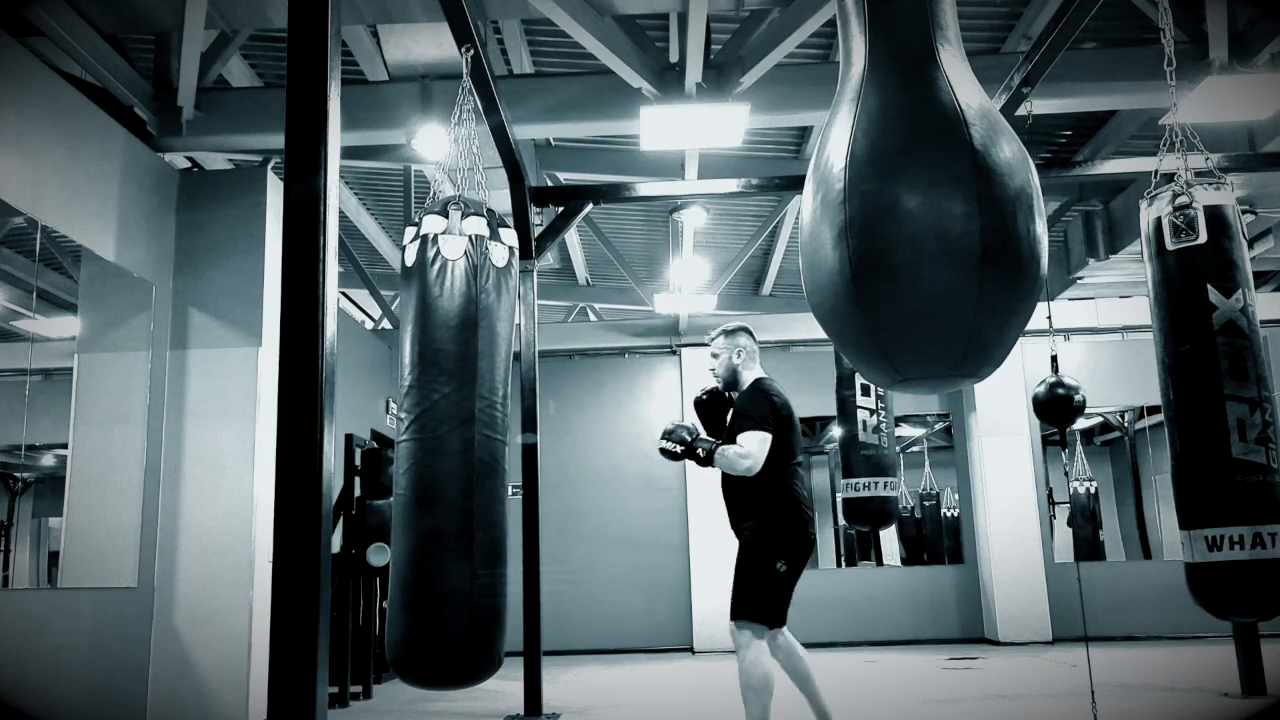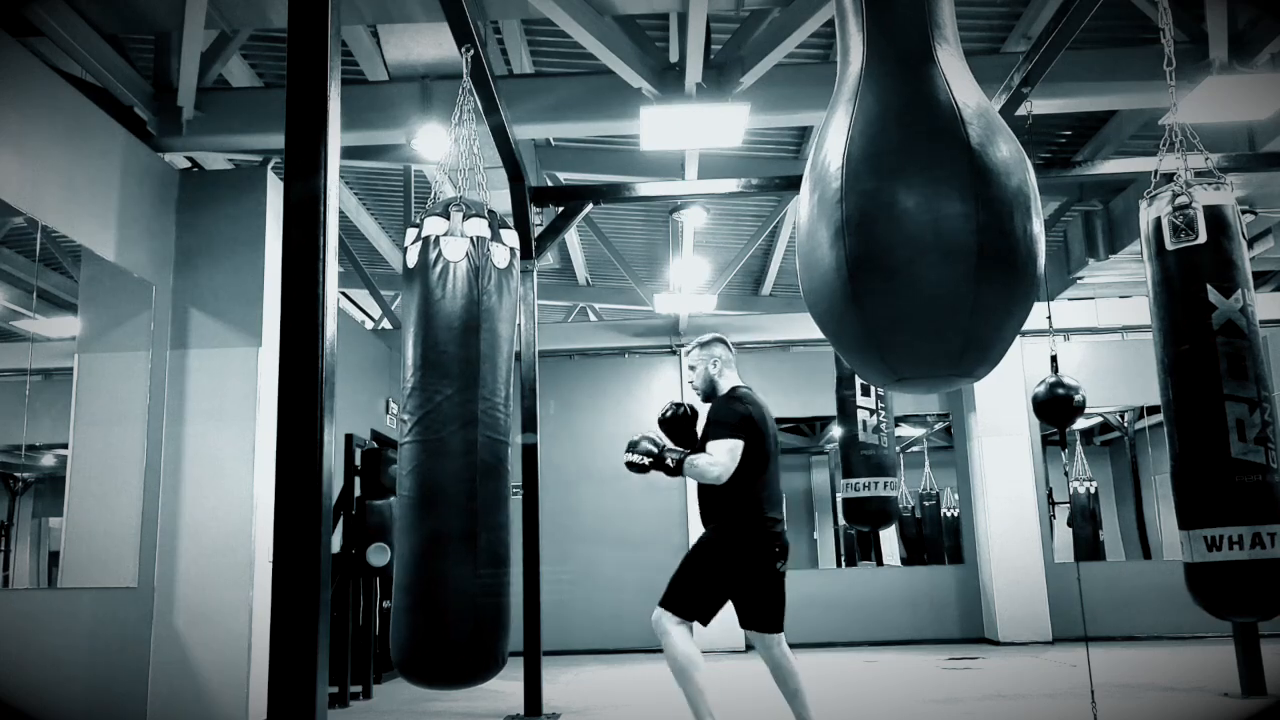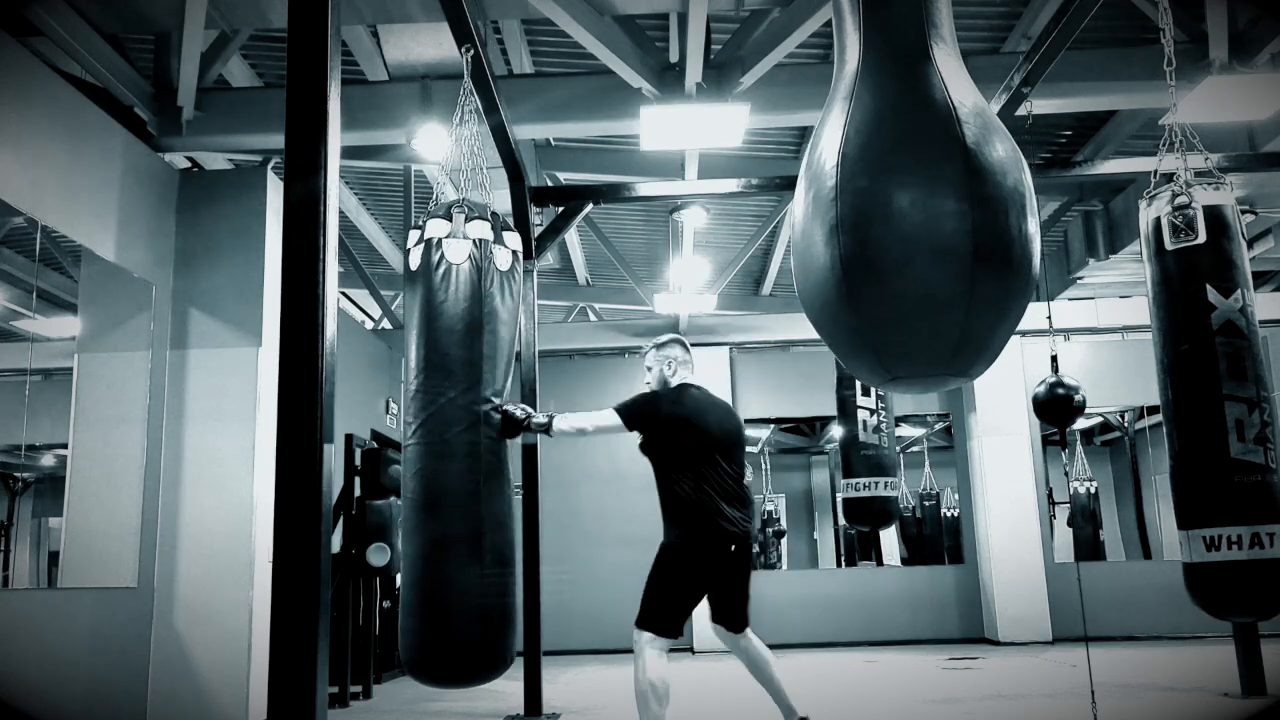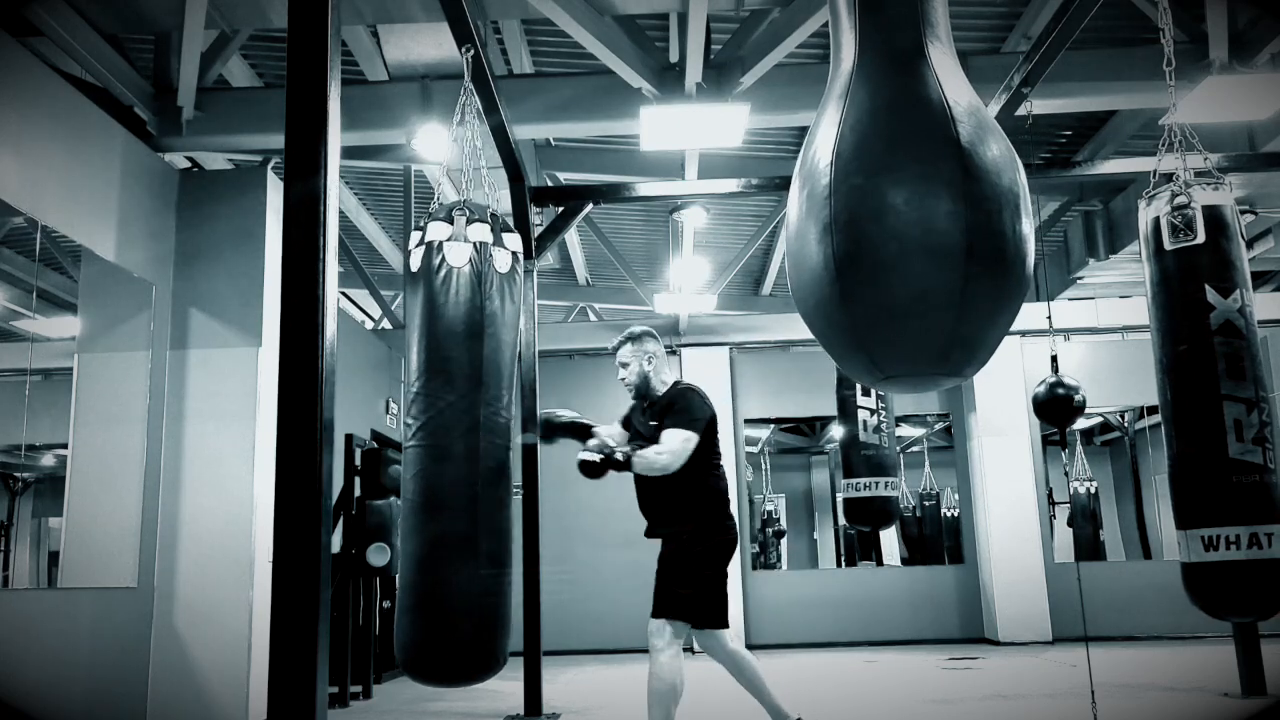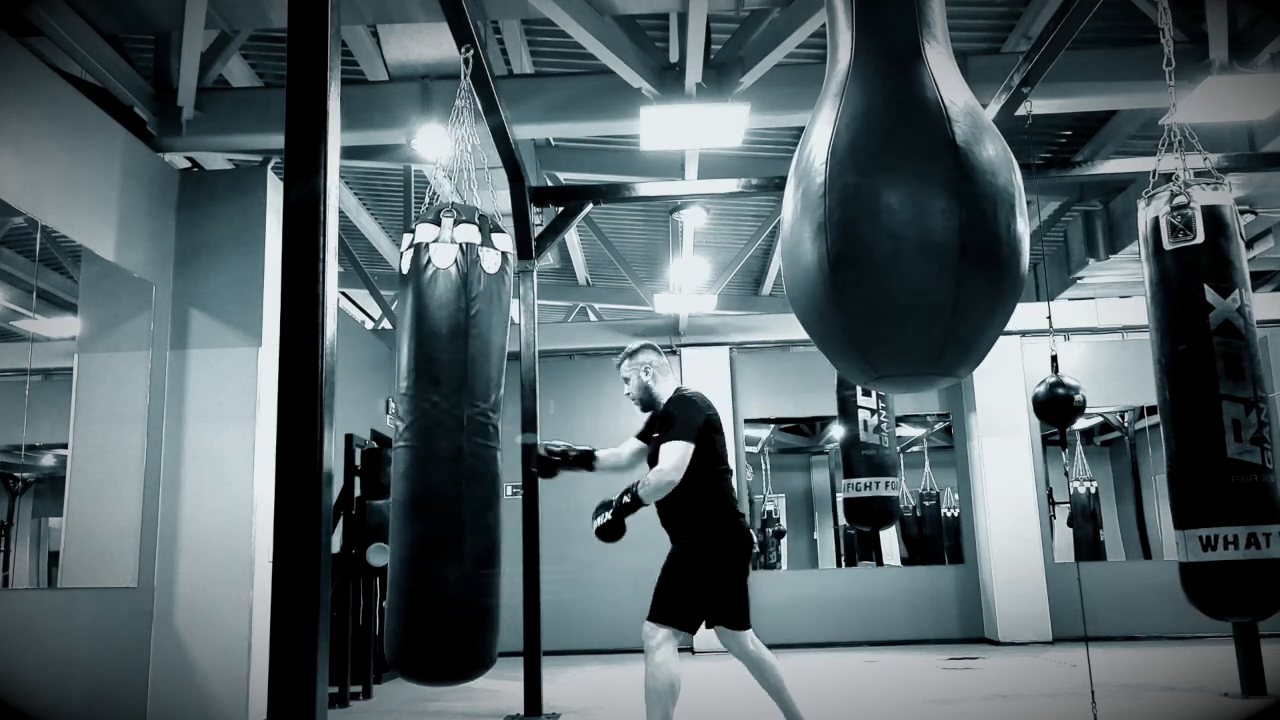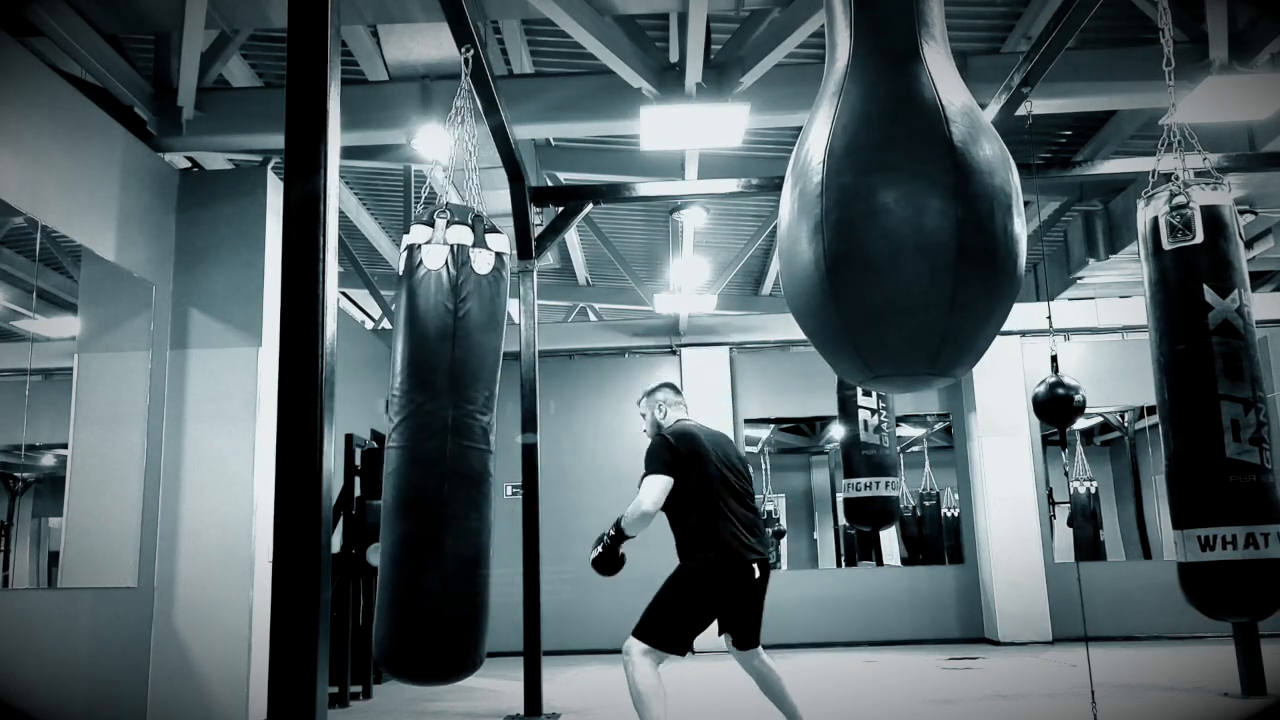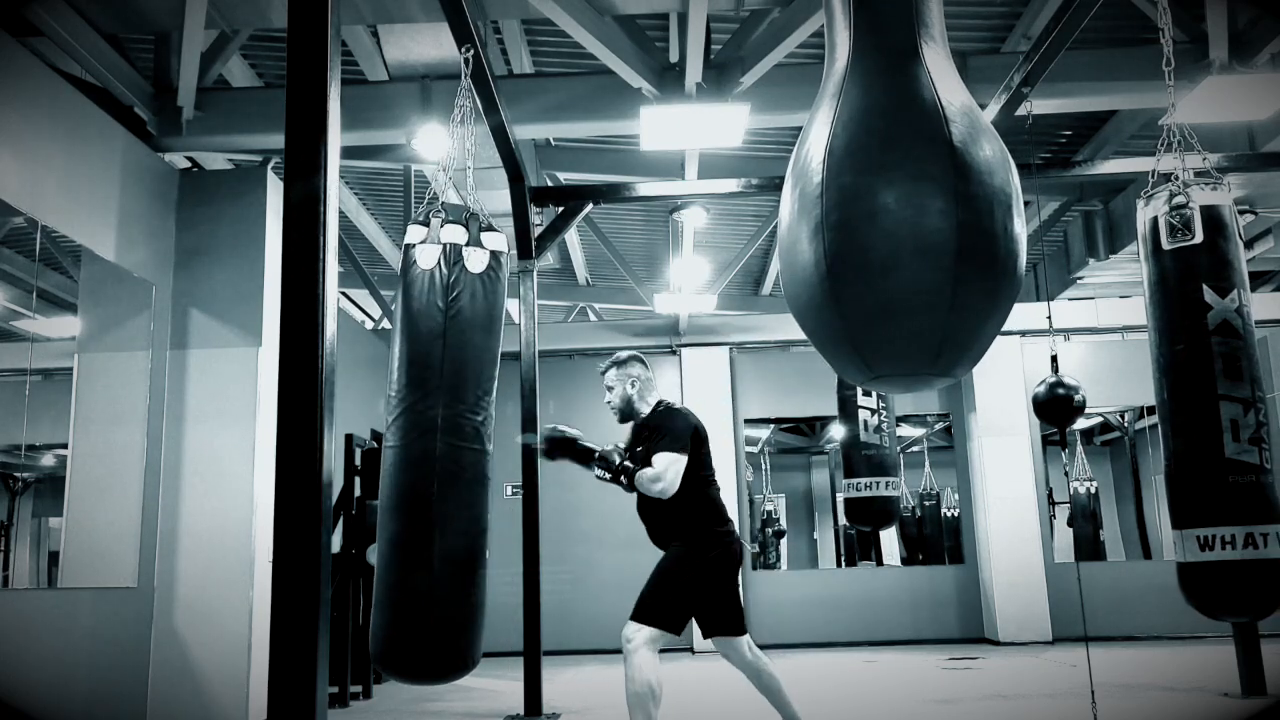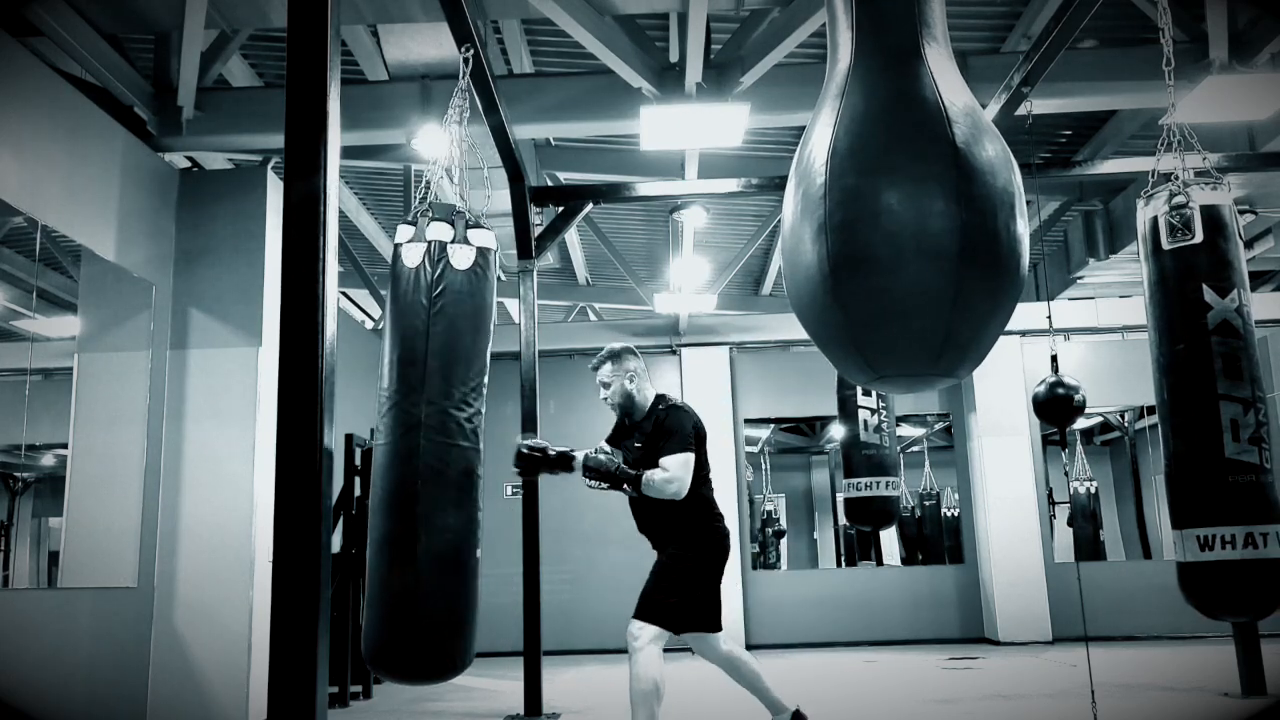
dt=0.2s
person 1, frame 1
left shoulder: (760, 397)
right shoulder: (754, 397)
left elbow: (748, 461)
right elbow: (737, 455)
left wrist: (696, 444)
right wrist: (714, 429)
left hip: (774, 531)
right hip: (783, 529)
left knee: (749, 634)
right knee: (769, 633)
person 1, frame 2
left shoulder: (732, 405)
right shoulder: (746, 405)
left elbow: (717, 471)
left wrist: (666, 456)
right wrist: (686, 439)
left hip: (736, 538)
right hip: (765, 540)
left knee: (668, 621)
right knee: (768, 640)
person 1, frame 3
left shoulder: (661, 402)
right shoulder: (726, 411)
left elbow: (592, 423)
left wrist: (533, 421)
left hip: (691, 538)
right hip: (736, 537)
left knee: (649, 643)
right knee: (736, 634)
person 1, frame 4
left shoulder: (685, 399)
right shoulder: (644, 407)
left elbow: (668, 458)
right elbow: (612, 440)
left wrist: (619, 456)
left hip: (698, 534)
right hip: (684, 534)
left knee: (663, 634)
right knee: (713, 638)
person 1, frame 5
left shoulder: (686, 408)
right shoulder: (664, 415)
left elbow: (667, 475)
right elbow: (626, 457)
left wrist: (621, 504)
right wrist: (575, 457)
left hip: (708, 541)
right hip: (722, 541)
left knee: (658, 636)
right knee: (737, 638)
person 1, frame 6
left shoulder: (668, 440)
right shoulder: (720, 441)
left elbow: (646, 507)
left wrist: (612, 538)
left hip: (711, 564)
right hip: (751, 562)
left knee: (638, 651)
right knee: (746, 651)
person 1, frame 7
left shoulder: (671, 419)
right shoulder: (646, 426)
left elbow: (663, 483)
right elbow: (626, 463)
left wrist: (621, 472)
left hip: (698, 549)
right hip: (716, 548)
left knee: (637, 639)
right knee: (736, 646)
person 1, frame 8
left shoulder: (673, 416)
right shoulder: (630, 422)
left elbow: (674, 485)
right elbow: (595, 460)
left wrist: (617, 474)
right wrist: (550, 457)
left hip: (695, 544)
right hip: (685, 546)
left knee: (643, 636)
right knee: (707, 643)
